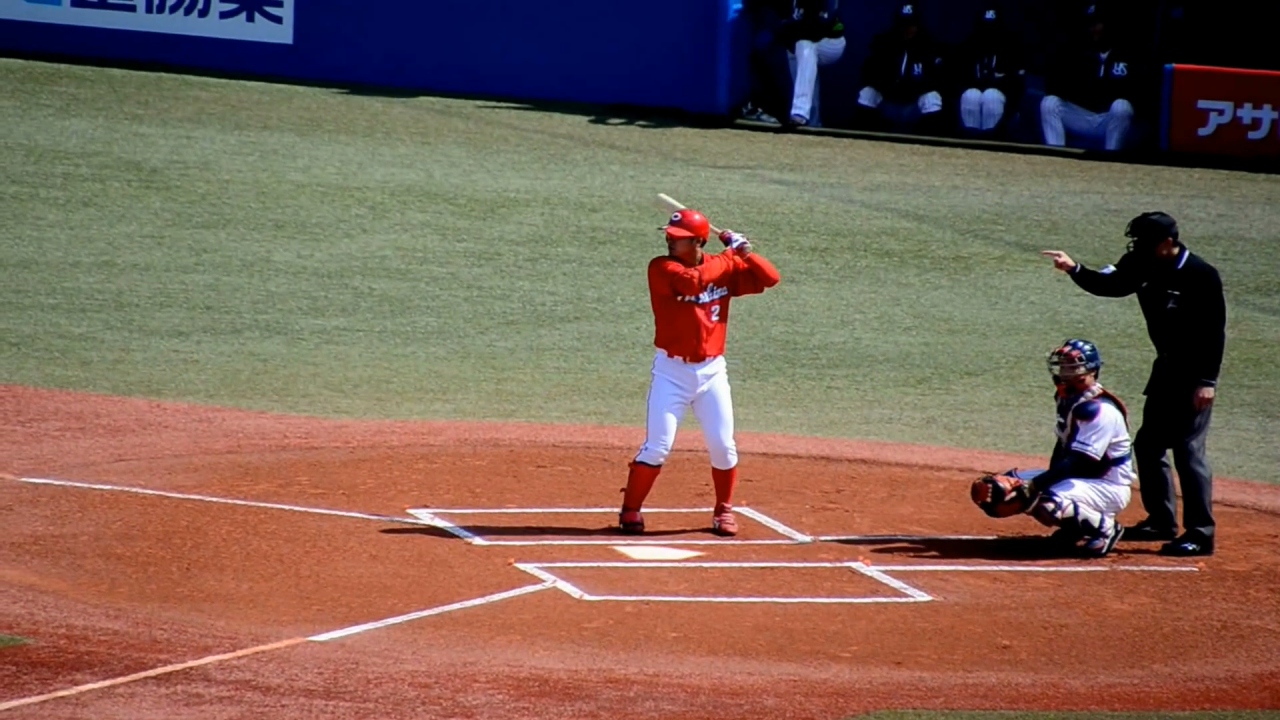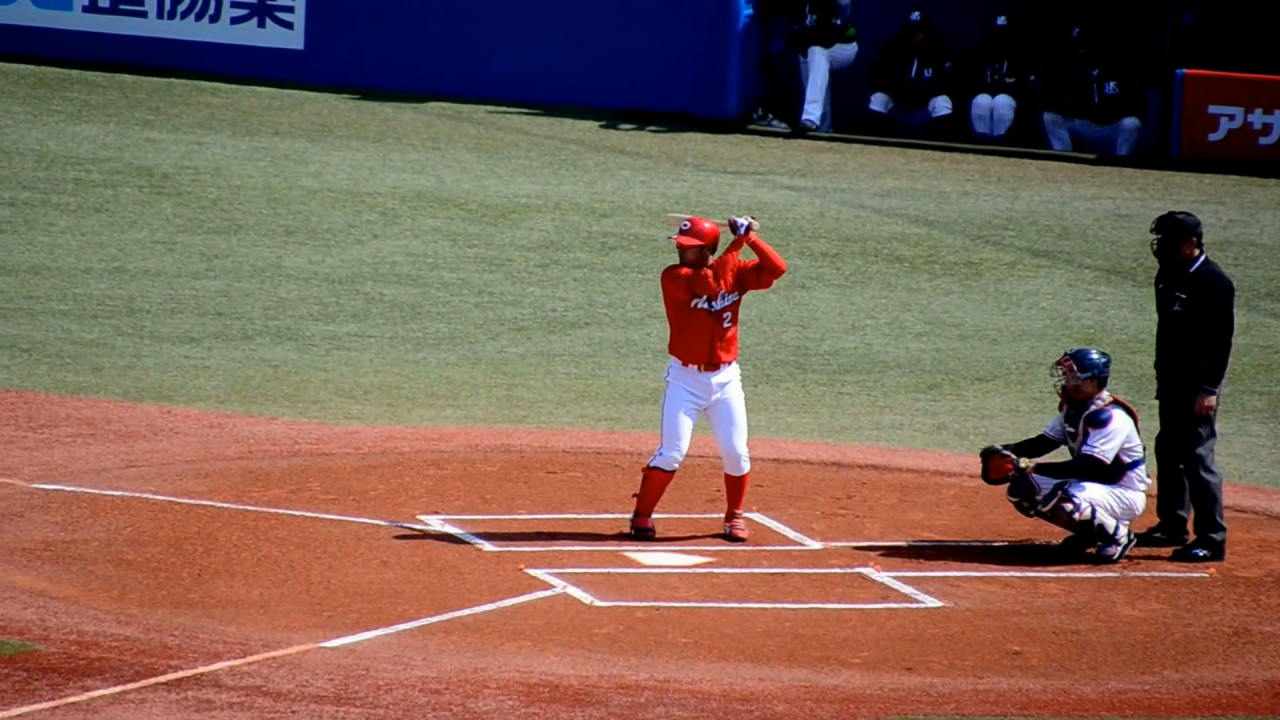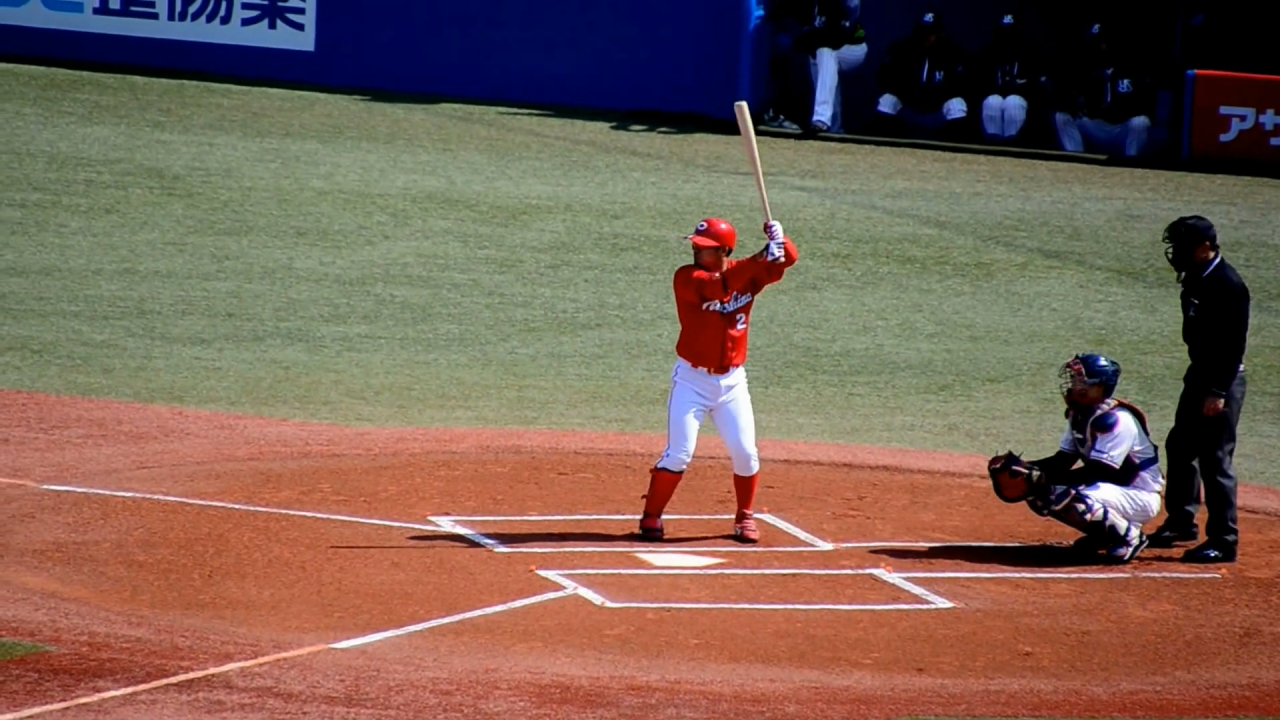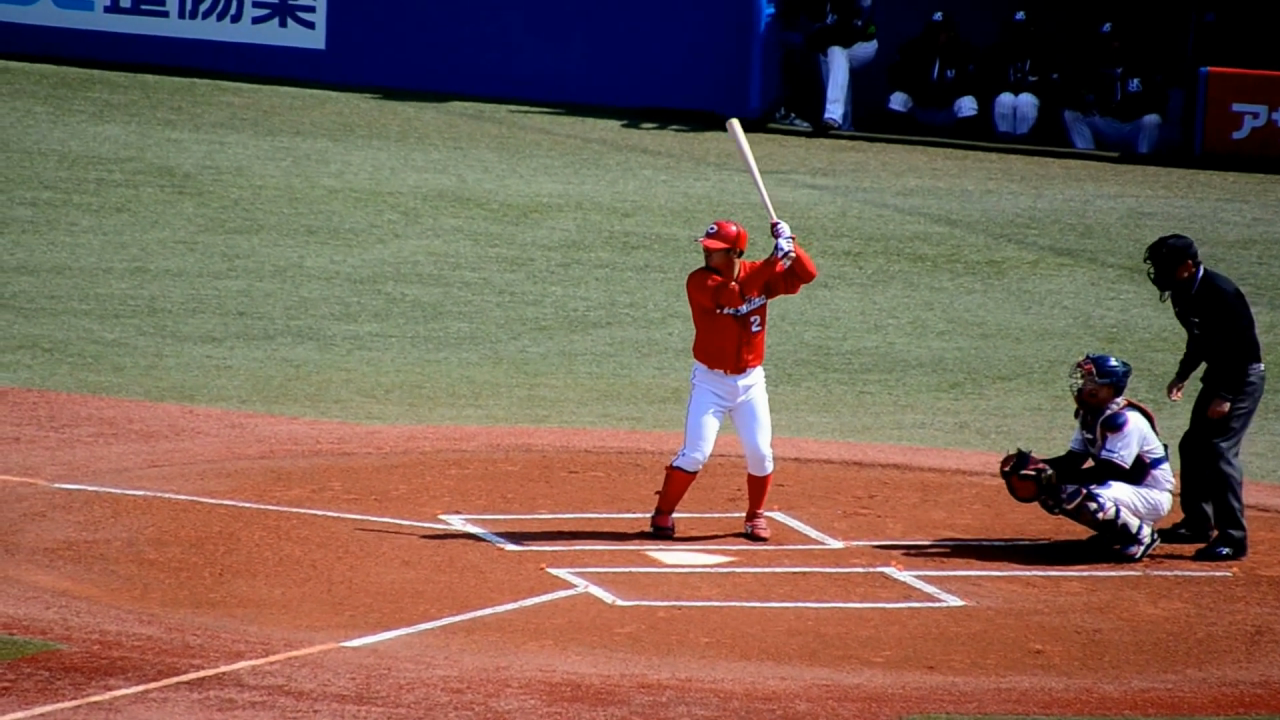
dt=0.5s
person 1, frame 1
left shoulder: (1201, 275)
right shoulder: (1142, 266)
left elbow: (1215, 331)
right elbow: (1107, 284)
left wrist: (1207, 381)
right wrist: (1074, 269)
left hip: (1194, 374)
right hip: (1165, 368)
left knee: (1188, 449)
right knee: (1148, 444)
left ankle: (1201, 534)
right ankle: (1162, 521)
person 1, frame 2
left shoulder: (1214, 281)
right shoulder: (1167, 274)
left elbow: (1222, 339)
left wrist: (1210, 388)
left hip: (1198, 380)
right hip: (1171, 375)
left knee: (1197, 455)
right knee: (1168, 451)
left ankle: (1212, 539)
right ankle: (1173, 526)
person 1, frame 3
left shoulder: (1228, 284)
right shoulder: (1195, 277)
left elbow: (1235, 342)
left wrist: (1219, 391)
left hip: (1221, 382)
right hip: (1199, 375)
left knee: (1215, 459)
right knee: (1180, 447)
left ankle: (1224, 541)
right ankle: (1181, 521)
person 1, frame 4
left shoulder: (1220, 293)
right shoulder: (1183, 294)
left elbow: (1243, 348)
left wrist: (1226, 395)
right wrist: (1182, 375)
left hip: (1242, 378)
right hip: (1217, 376)
left knee: (1219, 449)
right knee: (1193, 446)
left ankle: (1232, 538)
right ankle: (1198, 523)
person 2, frame 1
left shoulder: (725, 266)
right shoulder: (661, 267)
left elbow: (770, 278)
right elbow: (692, 282)
left wrist: (743, 250)
right wrist: (731, 254)
left hip: (712, 370)
right hip: (671, 370)
left knee: (722, 446)
right knee: (658, 446)
left ankle: (723, 510)
right ankle: (630, 510)
person 2, frame 2
left shoulder: (735, 272)
right shoulder: (673, 276)
left elbow: (776, 268)
right elbow: (709, 282)
left wrist: (751, 236)
right wrist: (738, 240)
left hip: (726, 378)
right hip: (685, 378)
left knee: (736, 452)
right knee: (671, 453)
left ankle: (734, 516)
right ankle: (642, 514)
person 2, frame 3
left shoulder: (747, 272)
right shoulder: (686, 276)
left elbow: (789, 258)
right elbow: (720, 287)
left wrist: (778, 237)
right wrist: (760, 257)
left hip: (732, 380)
right hip: (693, 379)
left knee: (745, 452)
right knee: (679, 453)
left ankle: (744, 517)
right ankle: (651, 516)
person 2, frame 4
left shoulder: (759, 273)
right shoulder: (699, 281)
left elbow: (806, 275)
right elbow: (734, 295)
left wrist: (789, 244)
right wrist: (773, 259)
left hip: (750, 381)
right hip: (710, 380)
left knee: (760, 453)
right knee: (695, 453)
left ankle: (755, 516)
right ankle: (663, 513)
person 3, frame 1
left shoulder: (1099, 409)
right shoulder: (1067, 399)
left elbow: (1077, 463)
left wrist: (1031, 485)
left hip: (1107, 487)
right hip: (1075, 477)
left knee: (1047, 502)
left ankle: (1104, 527)
right ankle: (1075, 525)
person 3, frame 2
left shoulder: (1110, 416)
right shoulder: (1072, 408)
left elbow: (1085, 467)
right elbow: (1043, 443)
left wrist: (1030, 466)
right wrist: (1005, 451)
left hip: (1124, 494)
right hip: (1092, 486)
left knee: (1062, 502)
right knee: (1021, 490)
left ankle: (1118, 534)
right ankle: (1089, 532)
person 3, frame 3
left shoulder: (1115, 420)
right shoulder: (1078, 414)
left elbow: (1094, 473)
right elbow: (1062, 461)
left wrist: (1040, 477)
left hip: (1140, 497)
right hip: (1109, 488)
left knee: (1075, 501)
right knee: (1036, 491)
left ankle: (1129, 536)
right ankle: (1103, 533)
person 3, frame 4
left shoulder: (1126, 420)
right shoulder: (1089, 414)
left elbow: (1106, 472)
right elbow: (1073, 461)
left wrist: (1054, 476)
left hip: (1153, 495)
right hip: (1121, 487)
left knee: (1088, 500)
right knee: (1049, 490)
left ankle: (1143, 534)
right ankle: (1117, 531)
